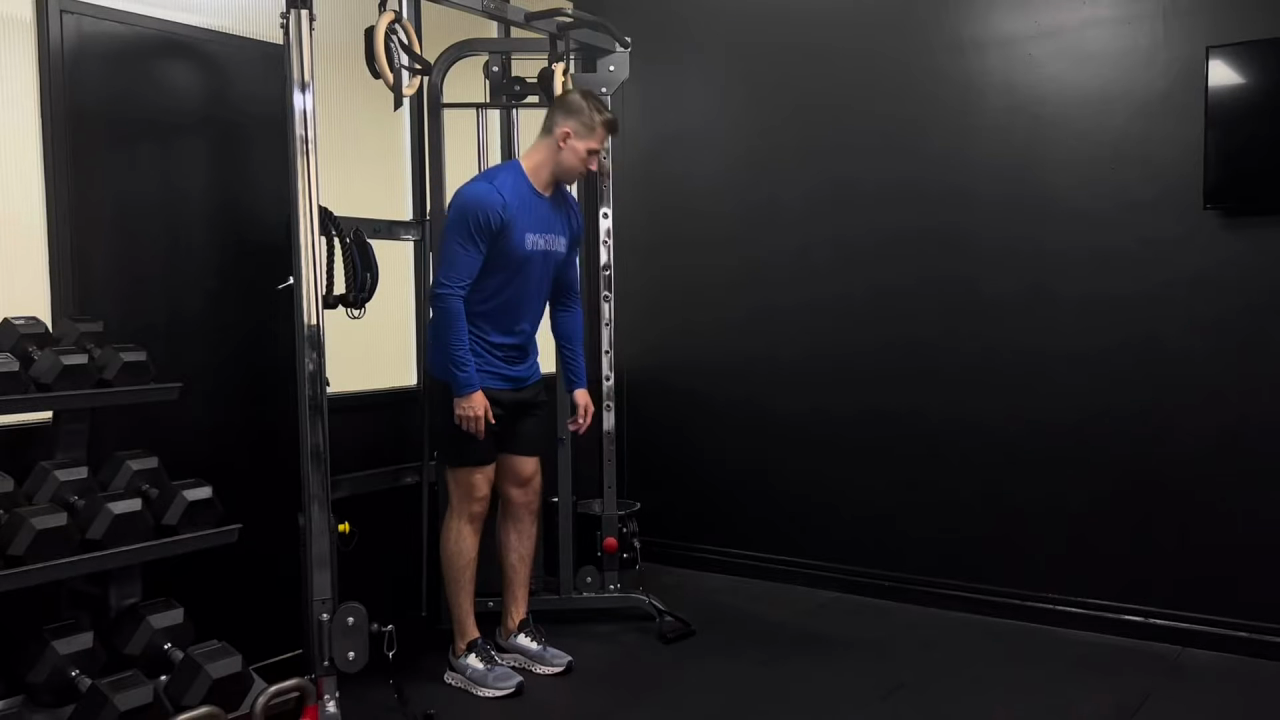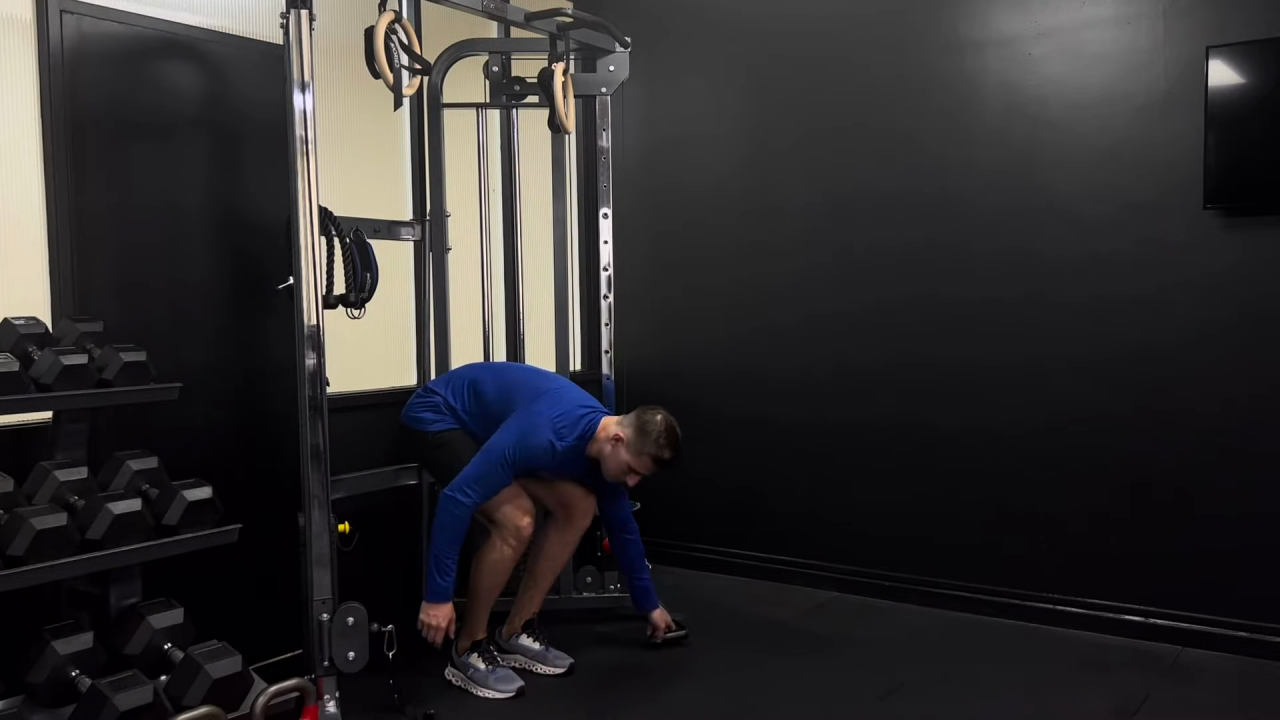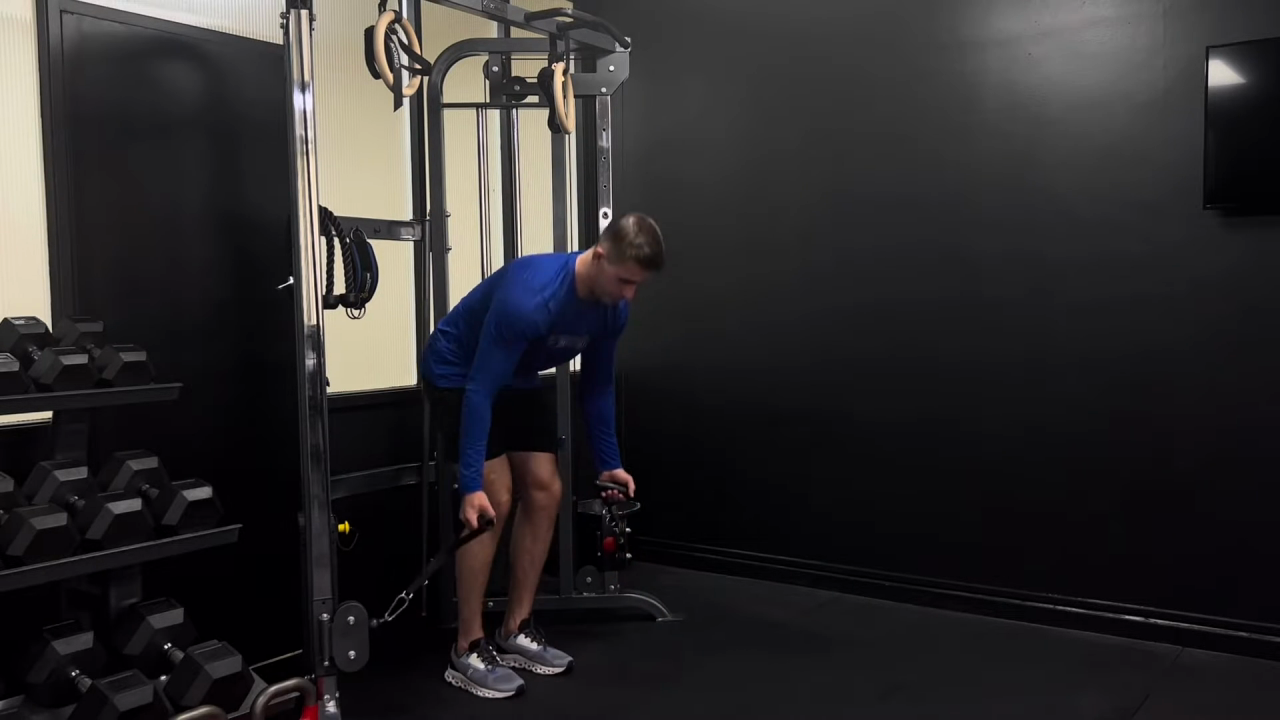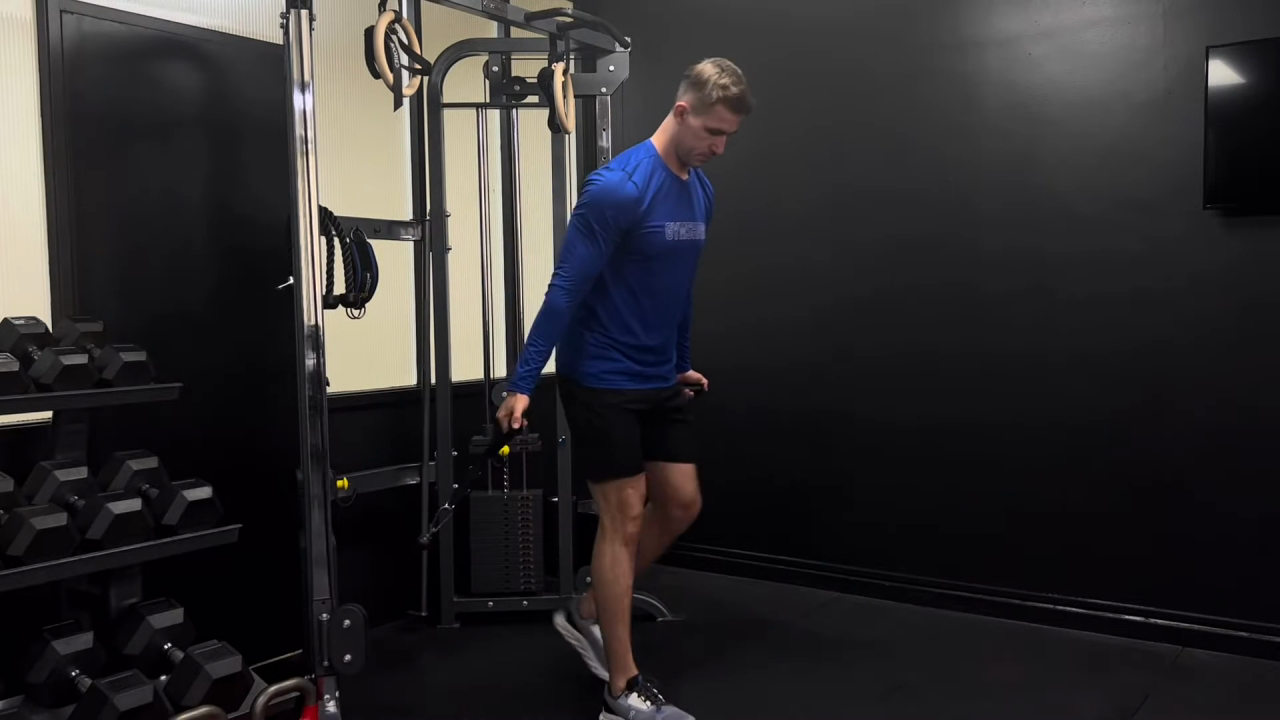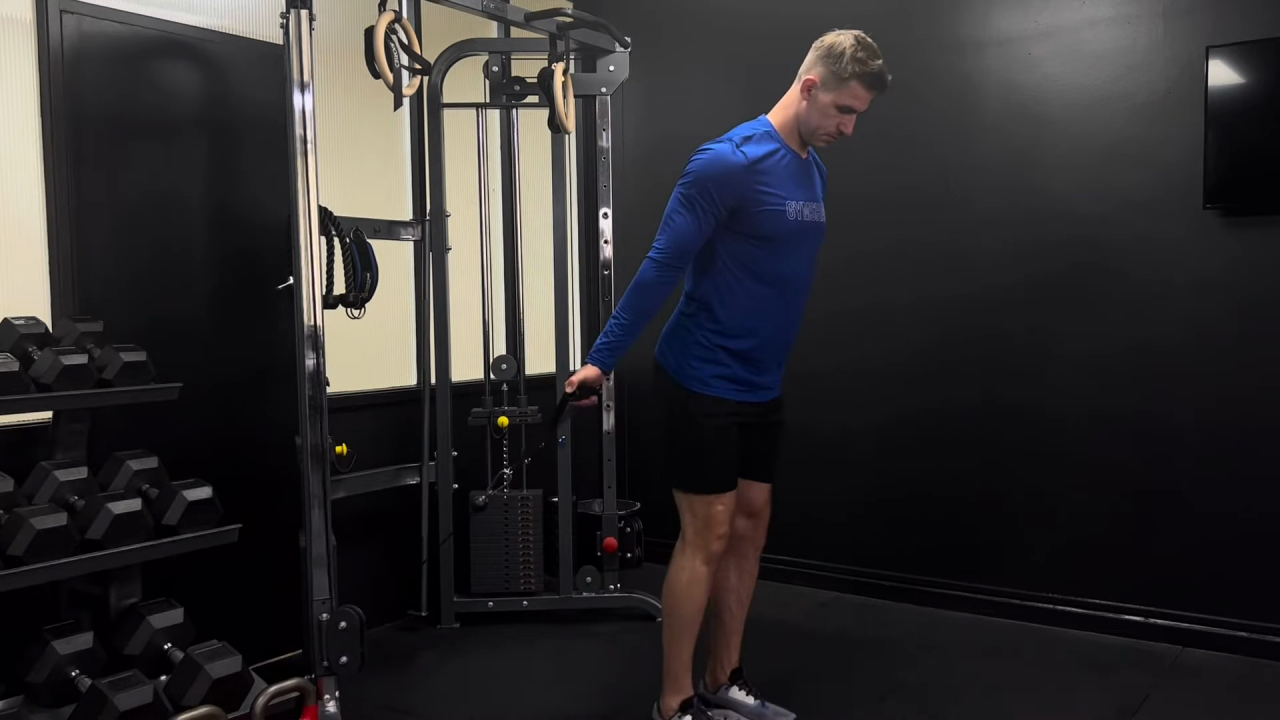
dt=1s
person 1, frame 1
left shoulder: (569, 212)
right shoulder: (485, 199)
left elbow: (567, 302)
right elbow: (448, 296)
left wrist: (578, 381)
right wrist: (465, 385)
left hip: (522, 379)
right hip: (471, 382)
left knee: (524, 495)
right knee: (472, 502)
left ankle: (516, 631)
right ankle: (465, 649)
person 1, frame 2
left shoulder: (605, 451)
right shoulder: (544, 435)
left elbow: (623, 528)
right elbow: (457, 497)
left wrist: (650, 604)
right wrist: (437, 596)
left hip: (490, 423)
right hip: (438, 417)
left knee: (578, 506)
right knee: (517, 522)
left ankle: (515, 633)
right ankle: (468, 650)
person 1, frame 3
left shoulder: (611, 306)
right shoulder: (530, 297)
left elbow: (599, 385)
right elbow: (479, 391)
left wrist: (610, 462)
right wrist: (471, 483)
left hip: (519, 382)
right hip: (458, 376)
left knee: (545, 492)
right knee: (496, 496)
left ankle: (514, 632)
right ankle: (467, 650)
person 1, frame 4
left shoulder: (700, 190)
right shoulder: (617, 188)
right elbow: (567, 290)
left wrist: (682, 364)
right wrist: (522, 383)
left hip: (658, 380)
right hip: (602, 380)
left knee: (681, 504)
right knee: (626, 521)
left ankle: (588, 611)
person 1, frame 5
left shoulder: (813, 171)
right shoulder: (730, 162)
right elbow: (664, 265)
right wrist: (601, 358)
left hip: (760, 387)
right hip: (704, 384)
left knee: (749, 530)
right knee: (707, 538)
